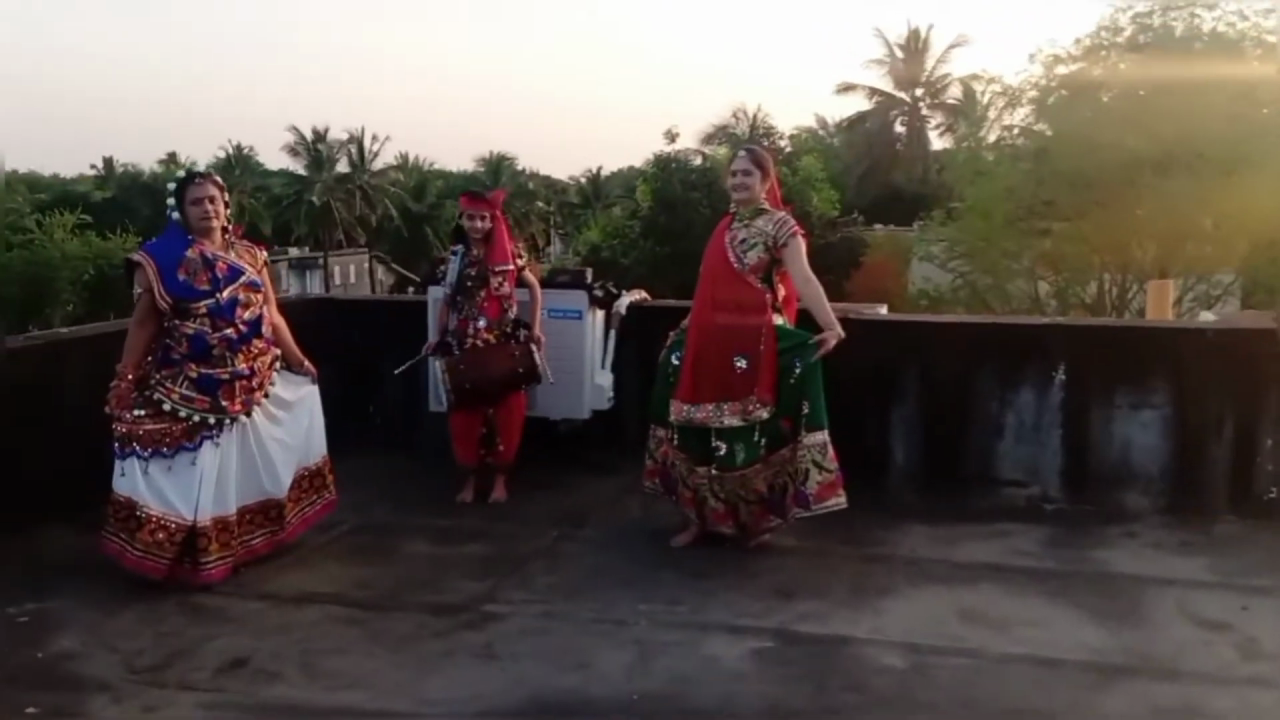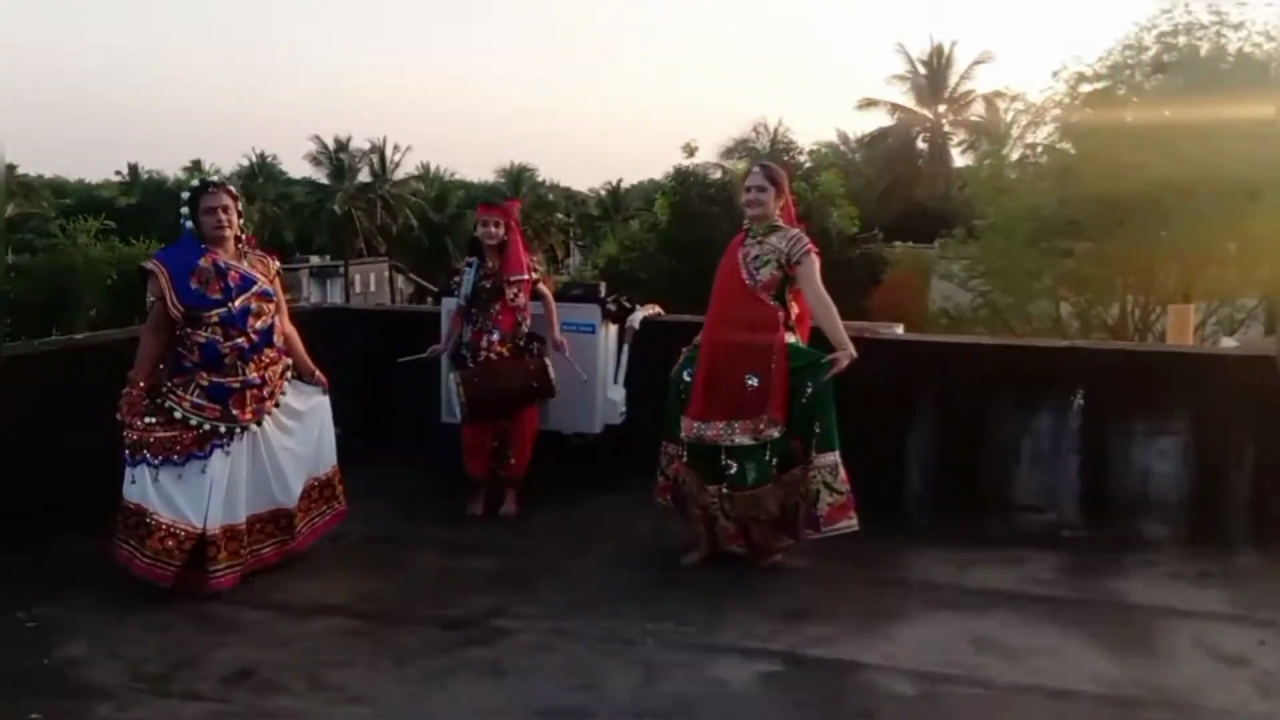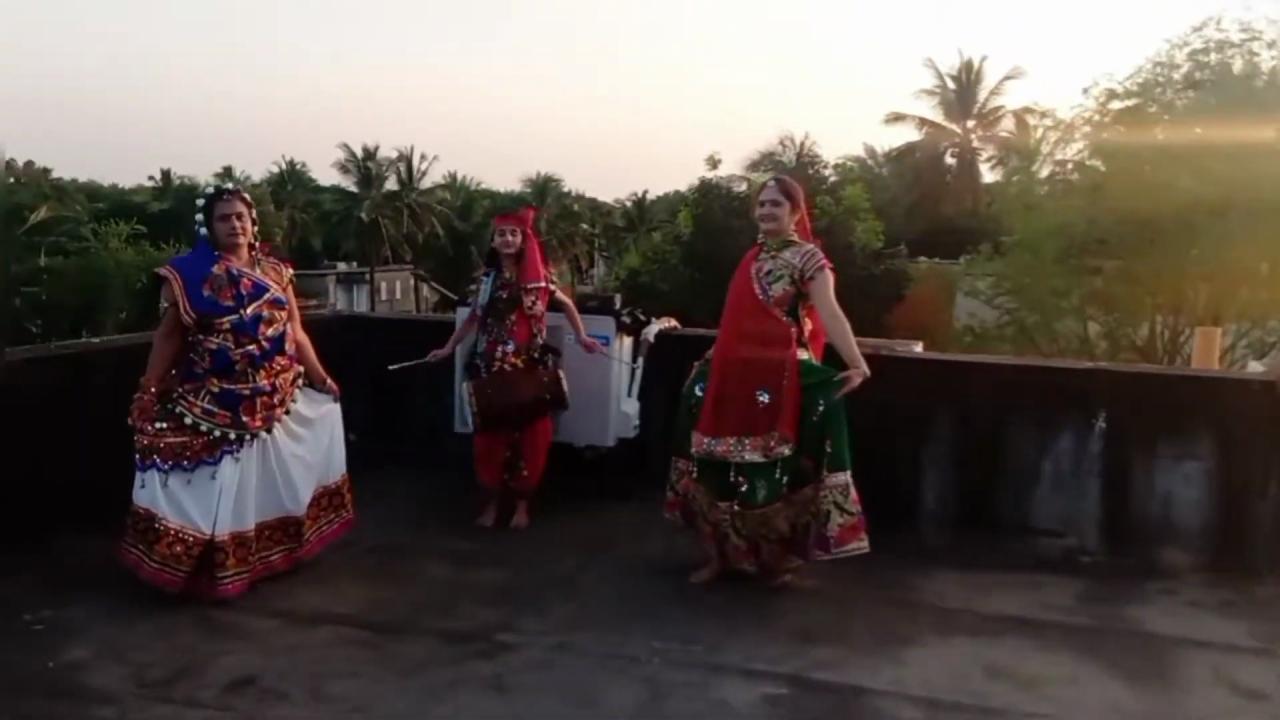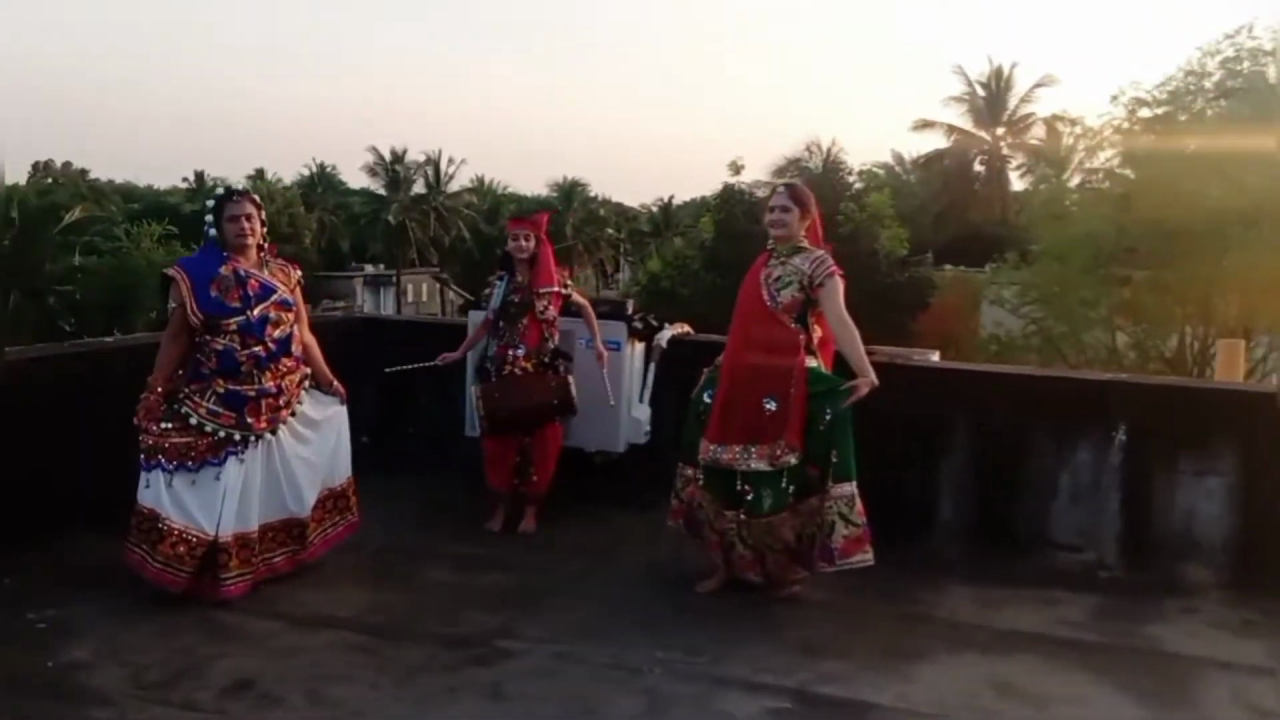
dt=0.2s
person 1, frame 1
left shoulder: (250, 256)
right shoulder: (162, 259)
left elbow: (271, 316)
right elbow: (144, 322)
left wrist: (298, 362)
right wrist: (124, 382)
left hip: (250, 384)
right hip: (190, 389)
left knee: (248, 469)
right knee: (196, 472)
left ankle: (248, 538)
right ankle: (198, 553)
person 1, frame 2
left shoulder: (263, 266)
right shoulder: (175, 268)
left elbow: (283, 326)
right elbow: (156, 331)
left wrist: (309, 372)
right wrist: (136, 389)
left hip: (262, 394)
right hip: (201, 398)
left knee: (258, 476)
right knee: (207, 480)
left ankle: (259, 549)
right ankle: (209, 562)
person 1, frame 3
left shoulder: (276, 272)
right shoulder: (189, 274)
left elbow: (295, 332)
right elbow: (169, 336)
left wrist: (321, 380)
right wrist: (148, 395)
left hip: (273, 401)
right hip: (212, 404)
left knee: (267, 483)
right knee: (217, 487)
left ankle: (267, 555)
right ankle: (219, 567)
person 1, frame 4
left shoulder: (284, 274)
right shoulder: (196, 275)
left elbow: (303, 334)
right elbow: (176, 337)
left wrist: (327, 381)
right wrist: (154, 394)
left hip: (279, 402)
right hip: (218, 405)
left knee: (273, 484)
right knee: (223, 487)
left ankle: (271, 557)
right ankle: (223, 569)
person 2, frame 1
left shoulder: (779, 224)
right shoulder: (724, 226)
left elbow: (802, 278)
left wrist: (831, 327)
right wrist: (687, 329)
left hip: (756, 342)
right hip: (710, 341)
left knee: (752, 431)
right knee: (701, 431)
left ankle: (755, 517)
right ankle: (702, 515)
person 2, frame 2
left shoulder: (793, 242)
right shoulder: (738, 242)
left elbow: (815, 297)
left wrist: (844, 347)
right wrist: (700, 345)
left hip: (768, 360)
right hip: (722, 358)
left knee: (764, 450)
right knee: (712, 448)
left ankle: (766, 538)
right ankle: (713, 534)
person 2, frame 3
left shoulder: (808, 257)
right shoulder: (752, 257)
left elbow: (829, 313)
left wrist: (857, 365)
right wrist: (712, 360)
left hip: (781, 376)
right hip: (734, 374)
left knee: (776, 468)
right knee: (723, 466)
left ankle: (777, 557)
right ankle: (723, 552)
person 2, frame 4
left shoulder: (818, 263)
right shoulder: (762, 263)
left elbow: (838, 320)
left wrist: (865, 373)
right wrist: (720, 366)
left hip: (790, 383)
right hip: (744, 381)
left knee: (783, 477)
right knee: (731, 473)
left ankle: (786, 567)
right ankle: (730, 561)
person 3, frame 1
left shoulder: (507, 252)
right shoulder: (455, 256)
left elbow: (533, 286)
right elbow: (447, 301)
left wrist: (535, 328)
right wrist: (439, 338)
left hip: (502, 343)
right hip: (464, 344)
left knee: (504, 411)
right knee: (466, 411)
left ankle: (500, 479)
right ankle: (469, 478)
person 3, frame 2
left shoulder: (522, 264)
right shoulder: (469, 267)
left elbow: (546, 296)
right elbow: (461, 311)
left wrist: (554, 333)
right wrist: (447, 344)
left hip: (516, 355)
right hip: (477, 356)
left knee: (516, 422)
right knee: (477, 423)
left ankle: (511, 492)
right ankle: (480, 491)
person 3, frame 3
left shoulder: (539, 275)
right shoulder: (486, 278)
left elbow: (566, 303)
right elbow: (473, 317)
left wrist: (582, 336)
right wrist: (448, 348)
left hip: (530, 367)
right hip: (492, 365)
left knee: (530, 434)
right knee: (491, 433)
left ankle: (522, 504)
right ankle: (491, 503)
person 3, frame 4
left shoulder: (553, 279)
right shoulder: (499, 282)
left elbow: (584, 306)
right elbow: (488, 323)
left wrist: (597, 344)
right wrist: (459, 353)
left hip: (542, 370)
right hip: (503, 369)
left knee: (540, 440)
right knee: (500, 438)
left ankle: (531, 509)
right ankle: (500, 506)
